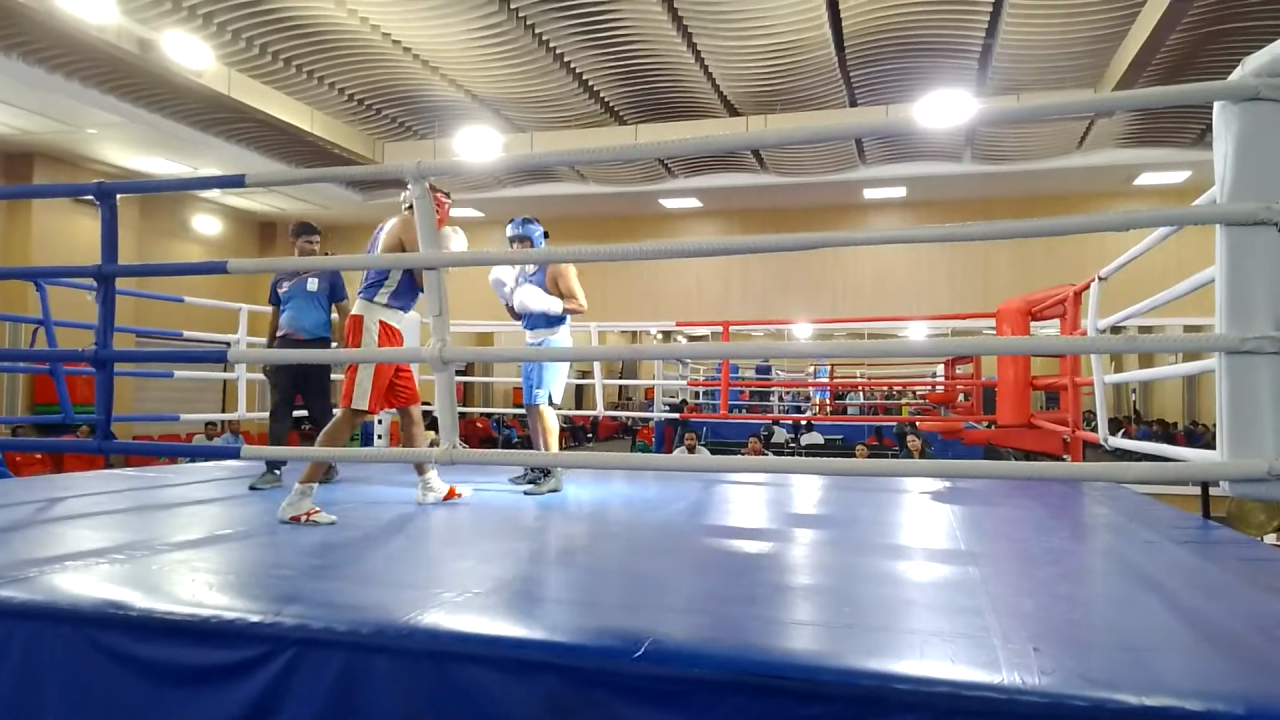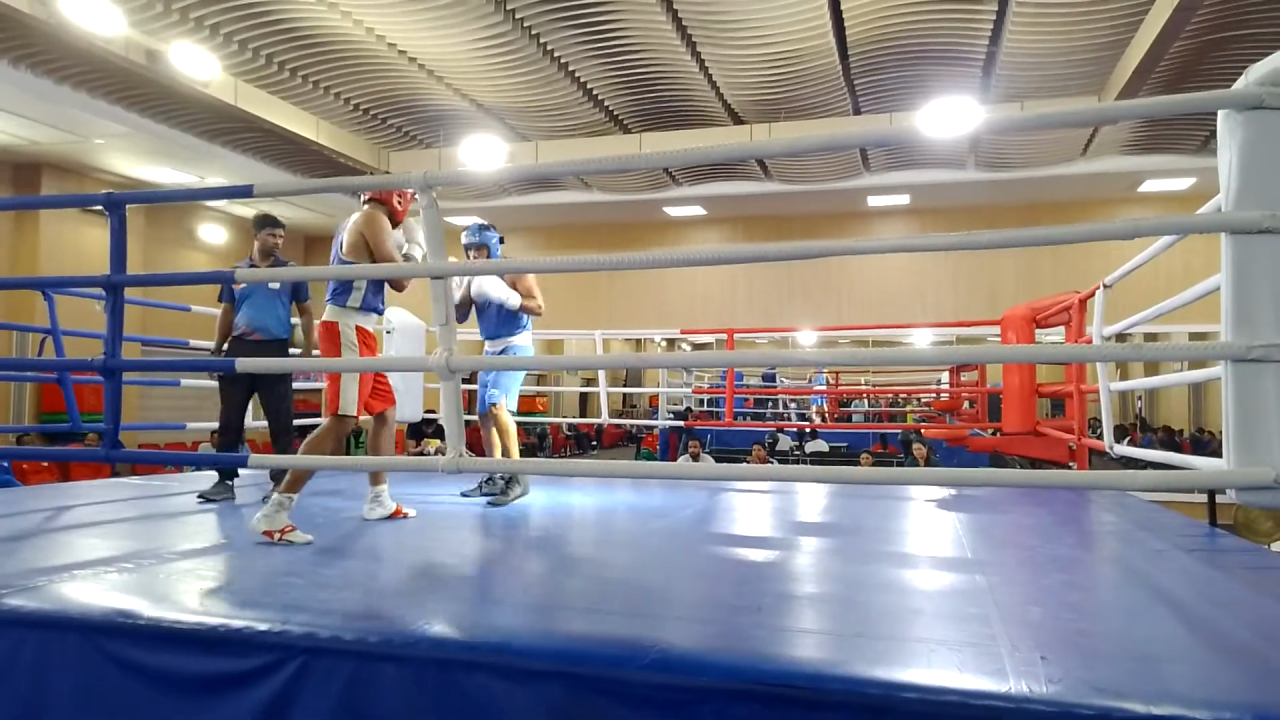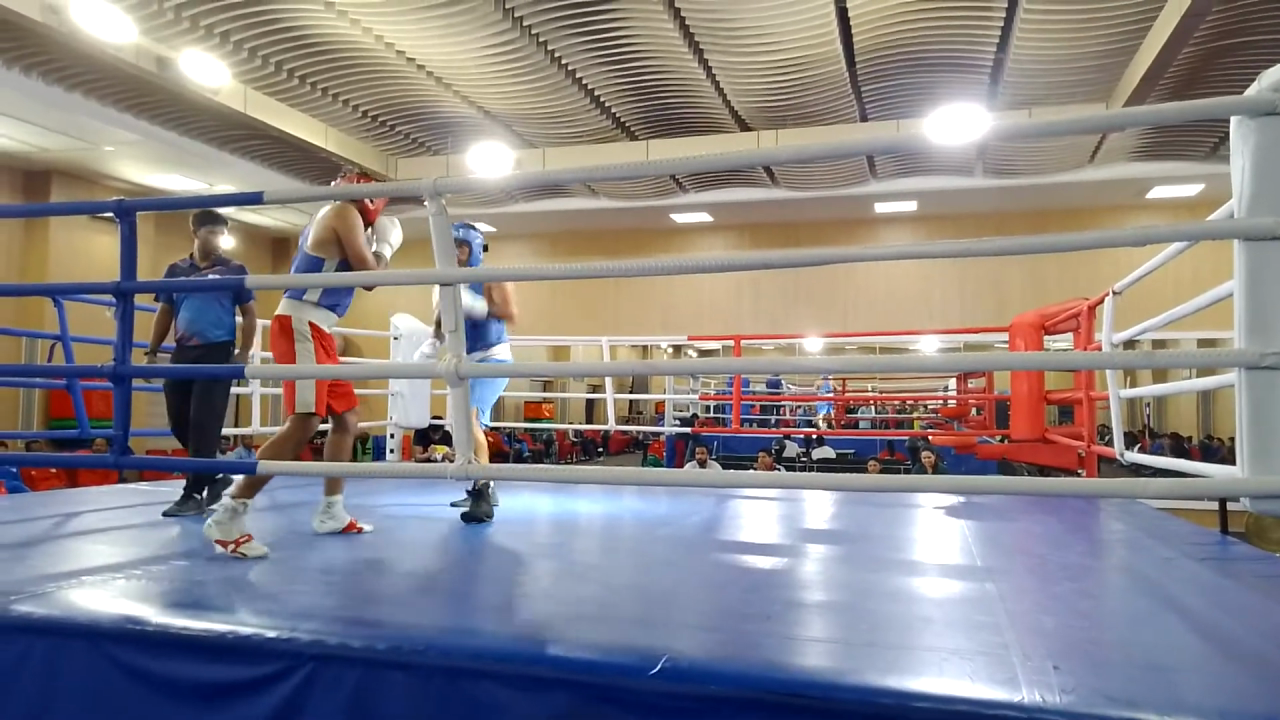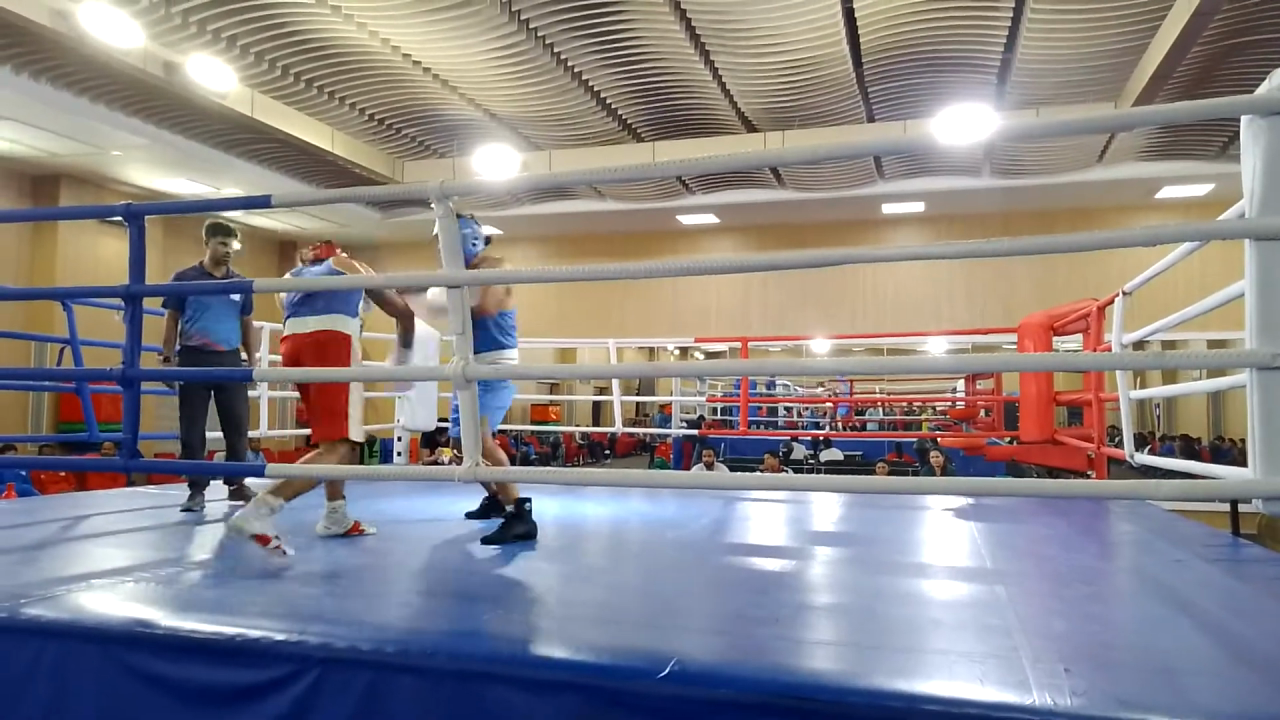
dt=1s
person 1, frame 1
left shoulder: (389, 226)
right shoulder: (410, 224)
right elbow: (428, 282)
right wrist: (448, 254)
left hip: (388, 327)
right hip: (373, 324)
left knee: (411, 408)
right knee: (353, 412)
left ankle: (430, 485)
right ankle: (297, 500)
person 1, frame 2
left shoulder: (353, 224)
right shoulder: (374, 219)
right elbow: (399, 281)
left wrist: (399, 247)
right wrist: (415, 247)
left hip: (357, 331)
right hip: (348, 330)
left knee: (385, 413)
right knee: (340, 422)
left ankle: (379, 500)
right ankle: (274, 513)
person 1, frame 3
left shoulder: (328, 221)
right shoulder: (344, 213)
right elbow: (369, 277)
left wrist: (371, 243)
right wrist: (385, 245)
left hip: (316, 332)
right hip: (302, 326)
left knee: (346, 419)
right knee: (303, 424)
left ankle: (331, 513)
right ankle: (228, 518)
person 1, frame 4
left shoulder: (289, 280)
right shoulder: (348, 264)
right elbow: (401, 311)
right wrist: (403, 352)
left hip: (294, 340)
right hip: (335, 340)
left knee: (342, 431)
right knee: (338, 445)
left ankle: (335, 516)
right ankle: (259, 511)
person 2, frame 1
left shoulder: (558, 266)
right shoulder: (521, 271)
left elbow: (580, 305)
right elbow: (518, 315)
left wrist: (544, 303)
right wrist: (505, 294)
left hip: (554, 340)
right hip: (532, 342)
left knee: (543, 404)
right knee: (532, 407)
left ankle: (553, 473)
right ankle: (540, 467)
person 2, frame 2
left shoulder: (515, 270)
right shoulder: (474, 277)
left elbow: (538, 307)
right elbow: (460, 318)
left wrist: (504, 295)
right wrist: (454, 290)
left hip: (515, 347)
right hip: (491, 350)
left knee: (498, 407)
right knee: (485, 415)
left ankle: (516, 478)
right ankle: (494, 479)
person 2, frame 3
left shoulder: (493, 277)
left elbow: (510, 314)
right elbow: (442, 322)
left wrist: (471, 303)
right wrist: (431, 346)
left hip: (494, 360)
right hip: (470, 362)
left knee: (470, 418)
right knee: (468, 425)
left ankle: (481, 495)
right ankle: (483, 489)
person 2, frame 4
left shoulder: (493, 267)
left elbow: (485, 309)
left hip: (495, 369)
left knee: (478, 439)
right knee: (460, 440)
left ankle: (518, 516)
right ankle: (495, 499)
person 3, frame 1
left shoulder: (329, 275)
right shoulder: (280, 278)
left elbow: (344, 313)
right elbow: (274, 316)
left wrist: (341, 346)
right wrist: (267, 350)
left hip: (316, 348)
right hip: (284, 348)
left knee: (320, 411)
right knee: (279, 410)
left ankle: (328, 464)
right ankle: (273, 470)
person 3, frame 2
right shoulder: (235, 272)
left elbow: (305, 313)
right elbow: (226, 313)
left wrist: (308, 350)
right wrist: (216, 350)
left hip: (275, 351)
right hip: (238, 350)
left knee: (280, 420)
right knee: (229, 419)
left ankle: (282, 481)
right ankle: (225, 480)
person 3, frame 3
left shoulder: (234, 271)
right shoulder: (175, 271)
left elbow: (249, 314)
right elbow: (164, 314)
left wrist: (244, 352)
right wrist: (151, 352)
left hip: (217, 354)
right hip: (182, 354)
left knee: (203, 425)
right knee: (179, 424)
left ankle: (194, 494)
right ankle: (215, 476)
person 3, frame 4
left shoulder: (240, 284)
right shoulder: (184, 279)
left elbow: (246, 324)
right elbow: (172, 321)
left wrist: (252, 360)
right wrist: (168, 358)
left hip: (230, 360)
right hip: (193, 360)
left knee: (237, 425)
right knee: (192, 429)
left ankle: (236, 483)
right ankle: (197, 490)
